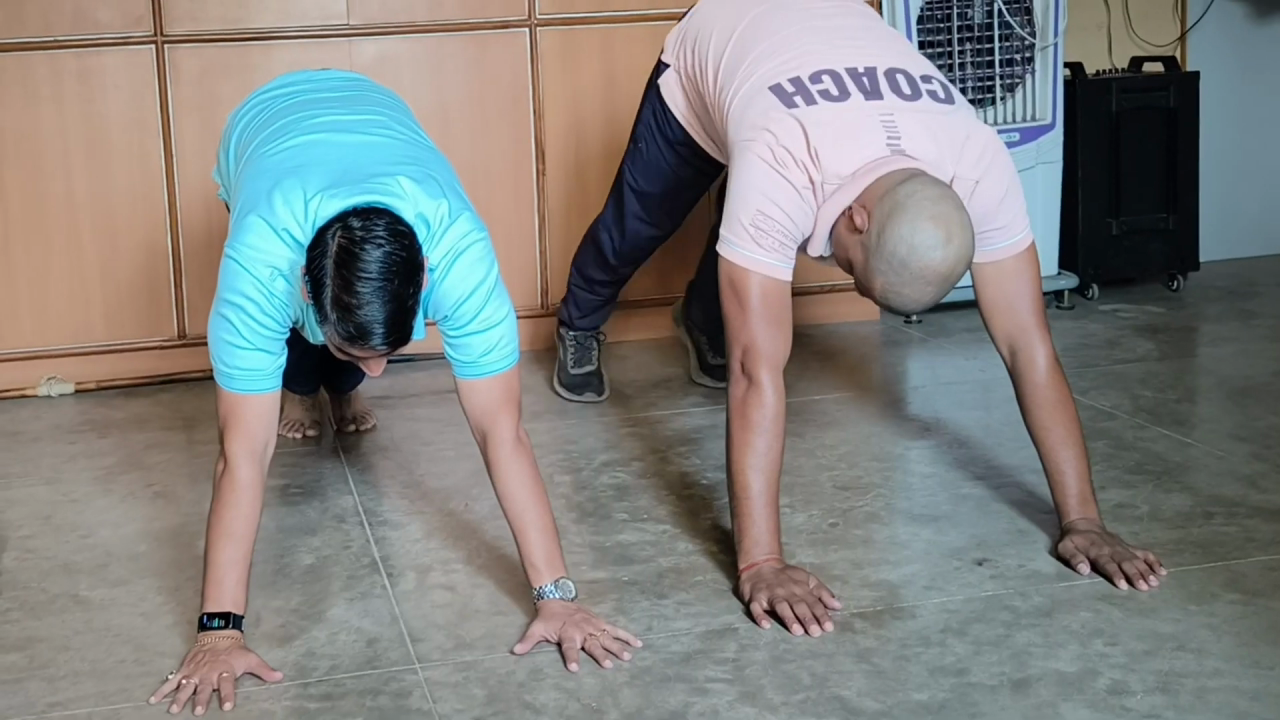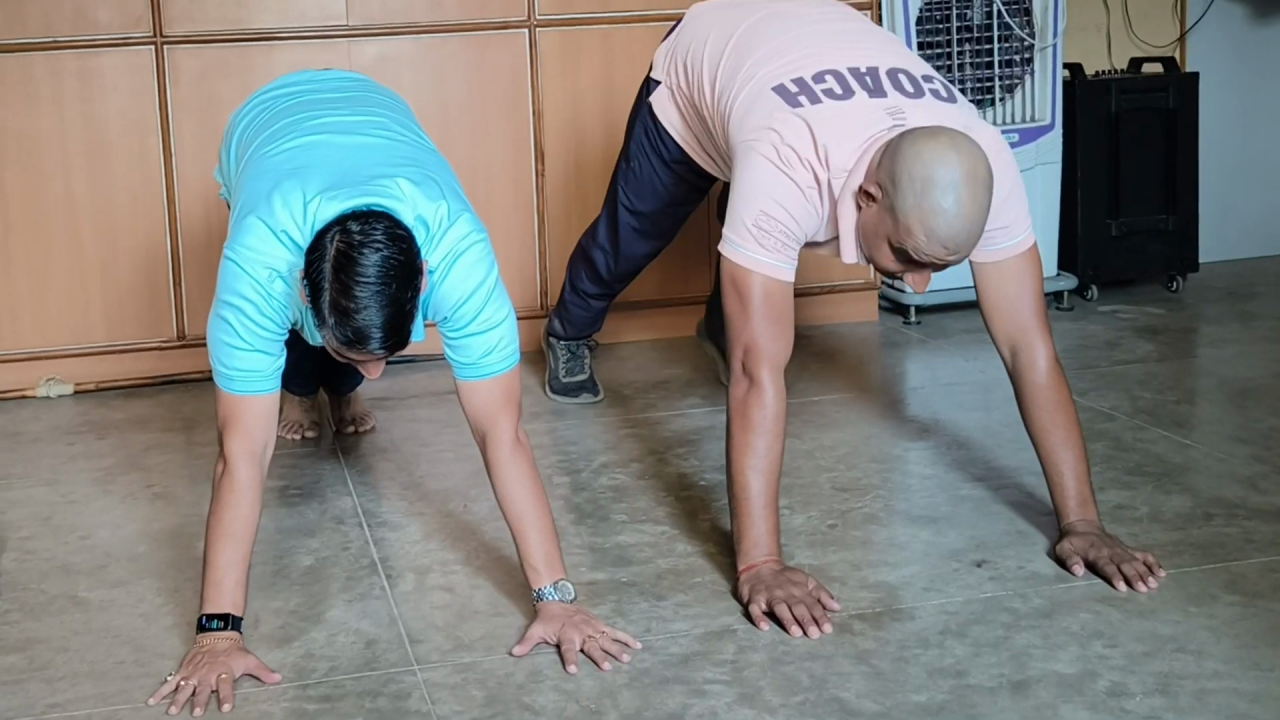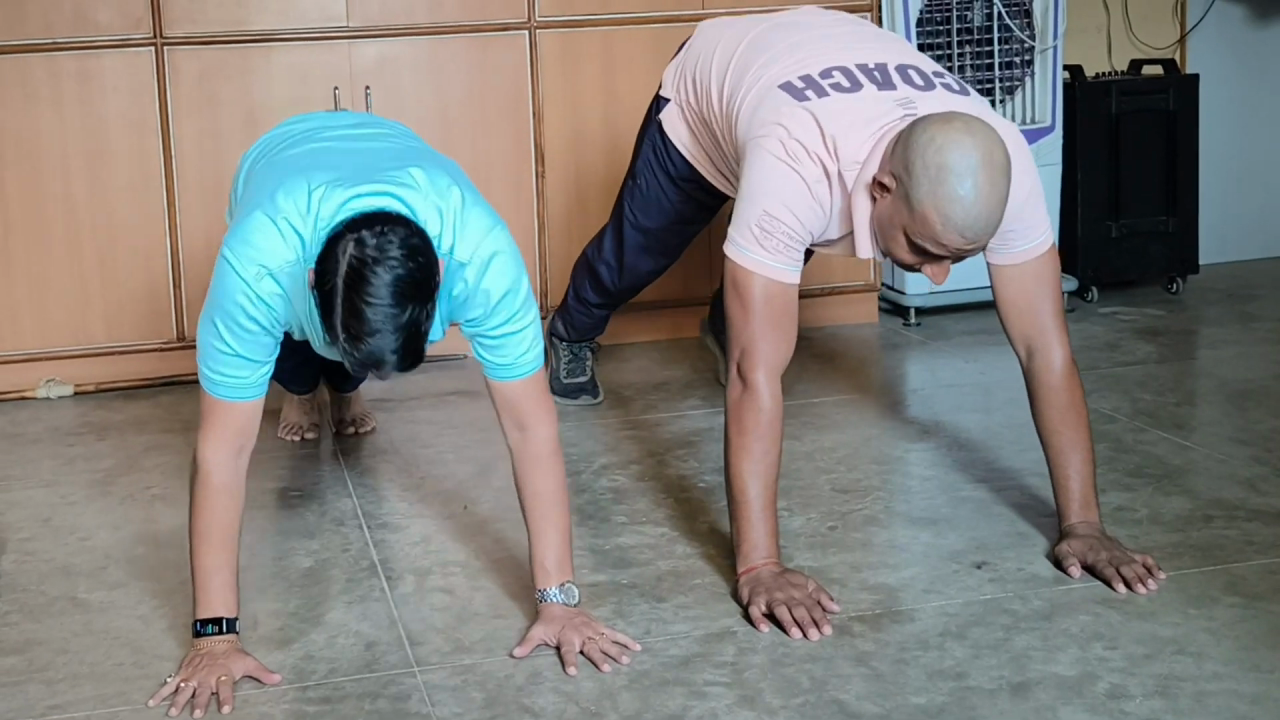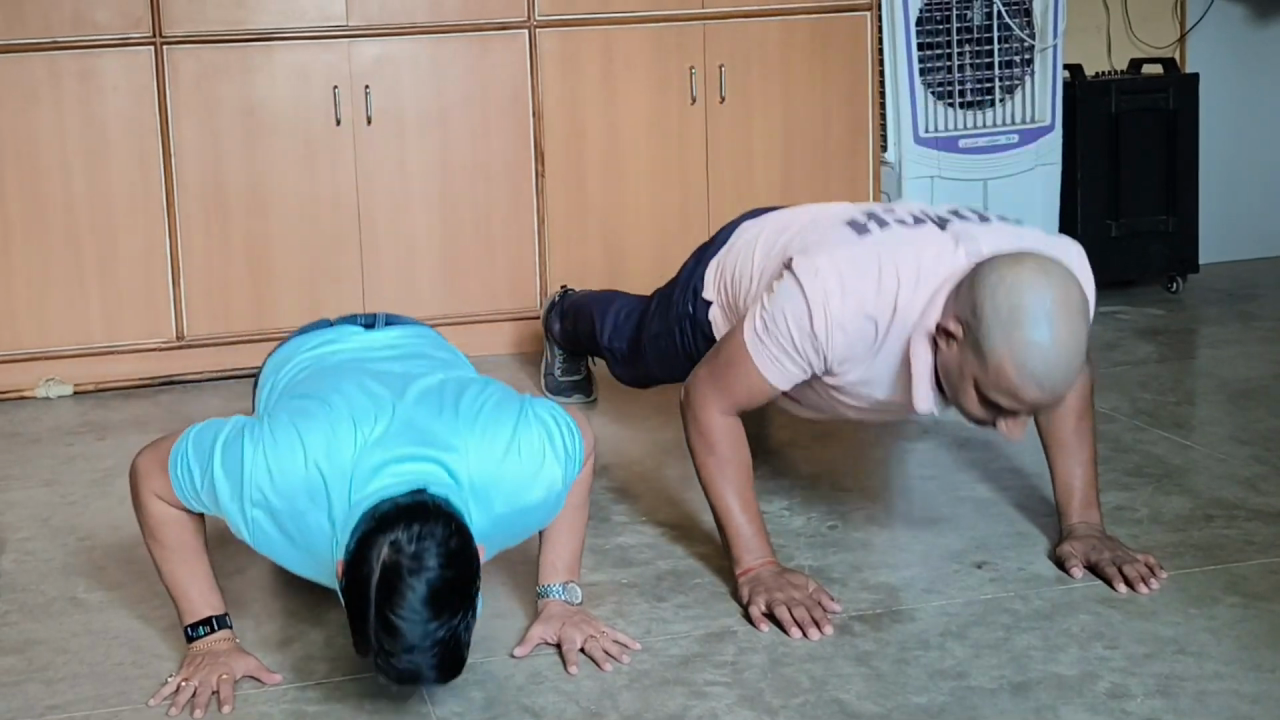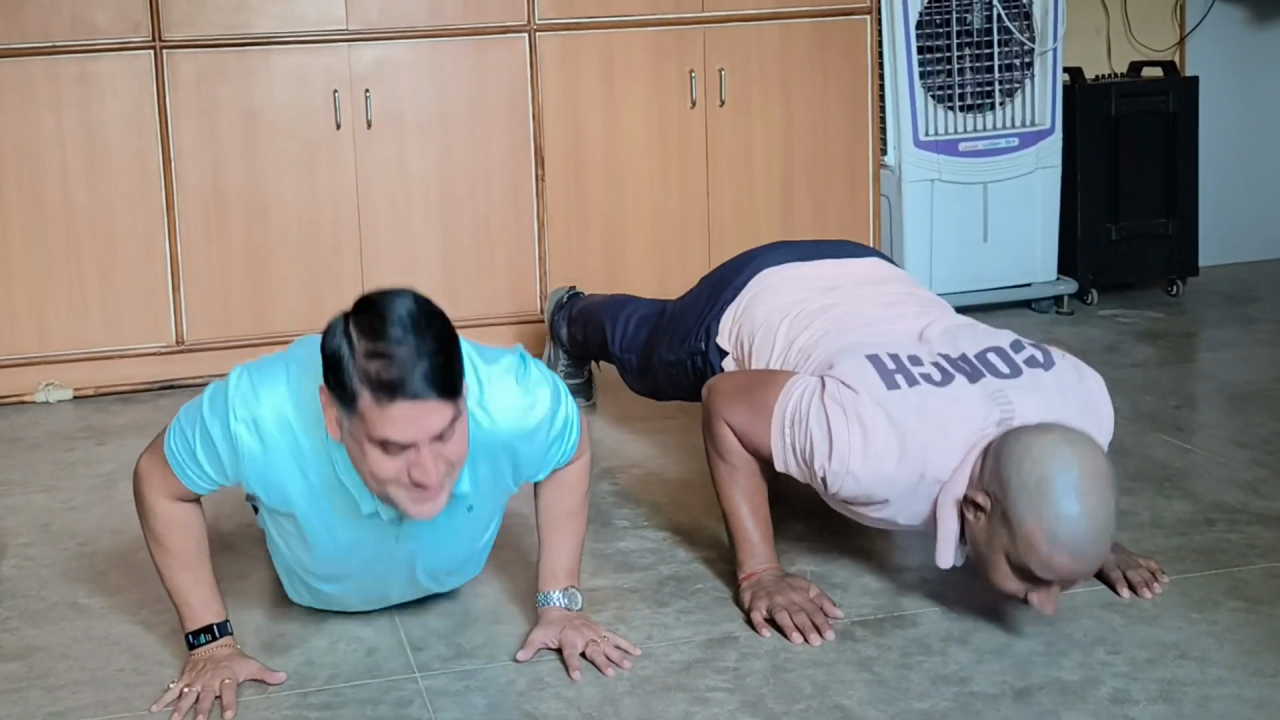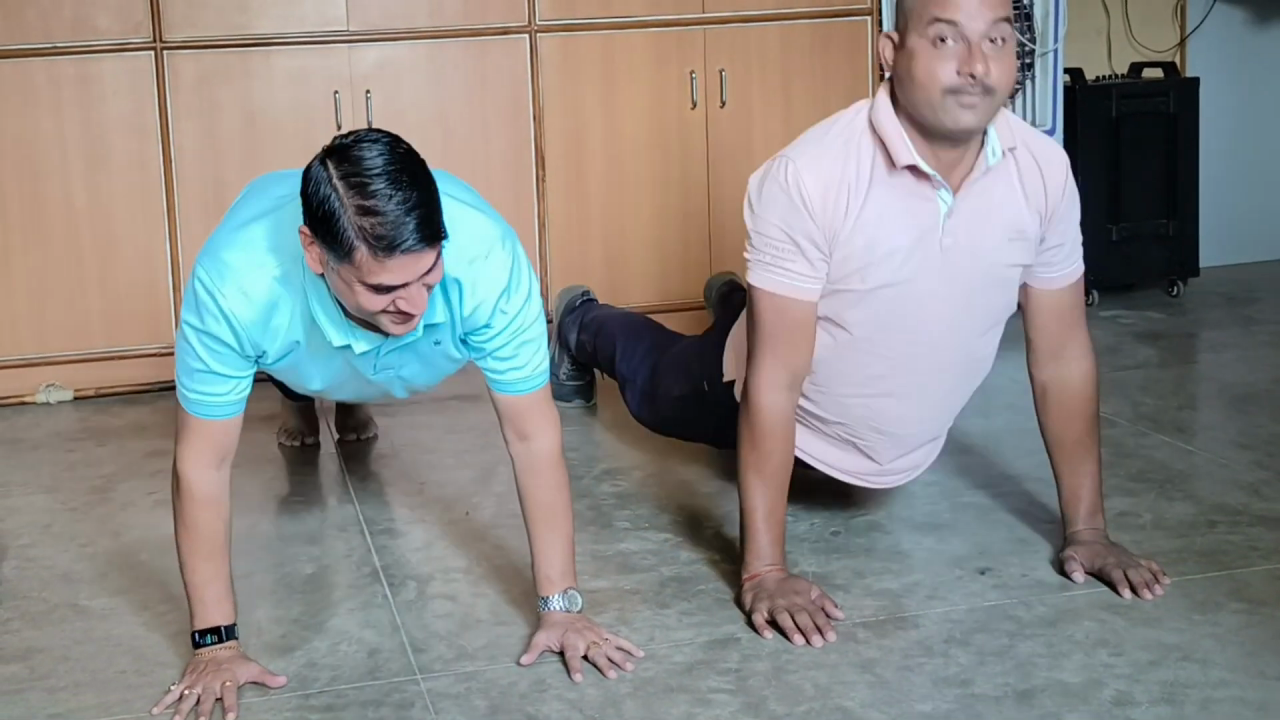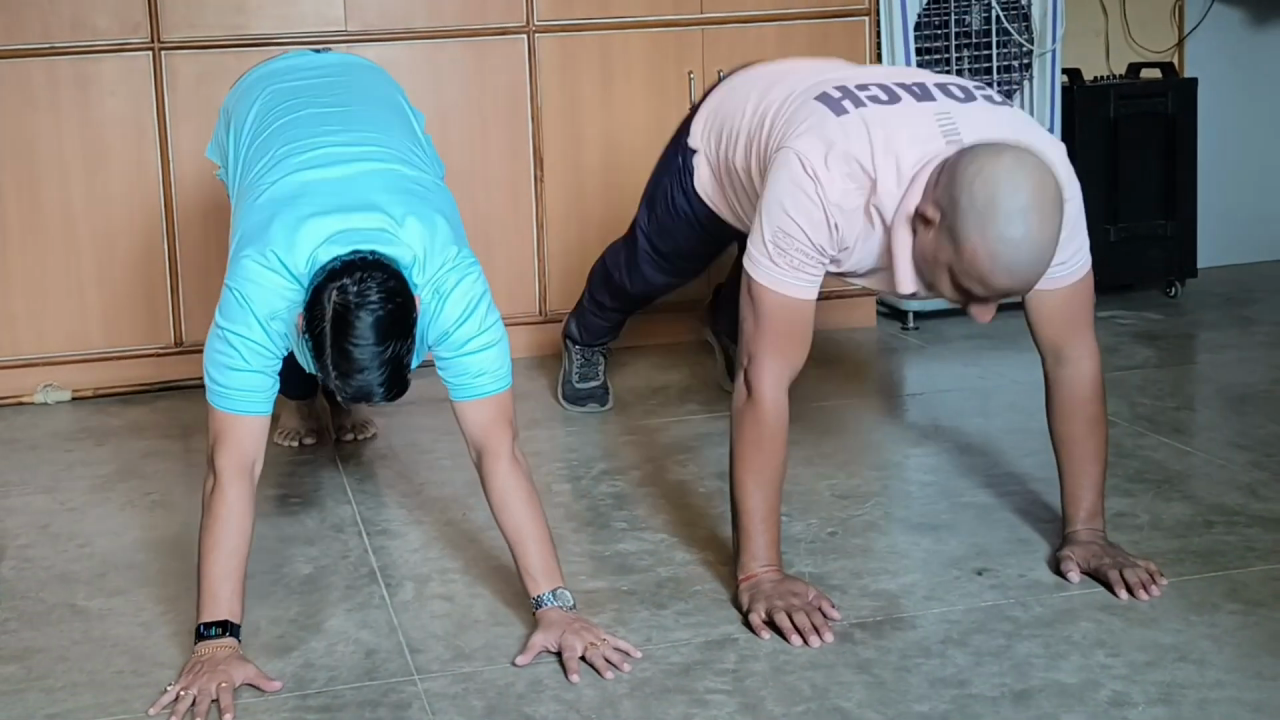
dt=0.4s
person 1, frame 1
left shoulder: (980, 166)
right shoulder: (782, 173)
left elbow: (1027, 344)
right elbow: (759, 372)
left wrist: (1083, 520)
right wrist: (760, 563)
left knee: (737, 245)
right knee: (636, 225)
left ankle: (704, 323)
right ankle: (581, 323)
person 1, frame 2
left shoulder: (984, 161)
right shoulder: (787, 170)
left elbow: (1028, 346)
right elbow: (760, 373)
left wrist: (1081, 523)
right wrist: (759, 563)
right hip: (705, 55)
left knee: (756, 260)
right knee: (628, 237)
left ankle: (722, 327)
right ankle: (569, 335)
person 1, frame 3
left shoulder: (1001, 161)
right shoulder: (796, 165)
left elbow: (1045, 346)
right elbow: (758, 374)
left wrist: (1082, 524)
right wrist: (758, 565)
left knee: (774, 268)
right knee: (633, 255)
left ankle: (726, 324)
right ankle: (571, 334)
person 1, frame 4
left shoulder: (1060, 276)
right shoulder: (837, 299)
left elbow: (1069, 384)
right elbow: (706, 406)
left wrist: (1083, 523)
right wrist: (756, 567)
right hip: (737, 277)
right knee: (637, 351)
right ankle: (568, 320)
person 1, frame 5
left shoulder: (1088, 410)
right shoulder: (874, 452)
right elbow: (721, 405)
left wrist: (1090, 540)
right wrist: (759, 572)
right hip: (756, 305)
right knee: (644, 351)
right ankle: (573, 320)
person 1, frame 6
left shoulder: (1043, 173)
right shoulder: (806, 179)
left elbow: (1063, 358)
right elbow: (771, 381)
left wrist: (1086, 528)
right wrist: (763, 572)
right hip: (774, 407)
right knee: (655, 390)
right ankle: (582, 328)
person 1, frame 7
left shoulder: (1046, 179)
right shoulder: (825, 177)
left elbow: (1072, 357)
right elbow: (766, 381)
left wrist: (1087, 532)
right wrist: (759, 571)
right hip: (727, 138)
right knee: (653, 263)
left ankle: (730, 326)
right ankle: (585, 335)
person 2, frame 1
left shoulder: (460, 254)
right shoulder: (261, 264)
left elbow: (500, 430)
right elbow: (244, 454)
left wrist: (556, 594)
right wrist: (220, 629)
left knee: (348, 363)
right knee: (298, 360)
left ankle: (340, 391)
right ankle: (299, 388)
person 2, frame 2
left shoulder: (459, 255)
right shoulder: (260, 262)
left elbow: (501, 433)
right elbow: (243, 455)
left wrist: (556, 596)
right wrist: (218, 632)
left knee: (350, 359)
right knee: (297, 356)
left ankle: (339, 391)
right ankle: (297, 389)
person 2, frame 3
left shoulder: (478, 251)
right shoulder: (261, 258)
left elbow: (530, 422)
right elbow: (221, 450)
left wrist: (558, 597)
right wrist: (215, 632)
left knee: (349, 370)
right knee: (299, 364)
left ankle: (343, 388)
right ankle: (299, 388)
person 2, frame 4
left shoulder: (525, 466)
right shoulder: (273, 478)
left elbow: (580, 444)
right elbow: (149, 478)
left wrist: (560, 594)
right wrist: (209, 631)
left hip: (421, 354)
right hip: (307, 360)
person 2, frame 5
left shoulder: (516, 402)
right shoulder: (255, 416)
left elbow: (571, 455)
right elbow: (157, 485)
left wrist: (559, 599)
right wrist: (209, 638)
person 2, frame 6
left shoulder: (484, 250)
right shoulder: (236, 276)
left elbow: (533, 435)
right elbow: (201, 467)
left wrist: (561, 605)
right wrist: (215, 641)
left ankle: (355, 405)
right ankle: (299, 406)
person 2, frame 7
left shoulder: (449, 283)
right shoulder: (260, 292)
left elbow: (495, 449)
right elbow: (233, 470)
left wrist: (554, 604)
right wrist: (217, 640)
right knee: (295, 361)
left ankle: (340, 402)
right ankle: (300, 395)
